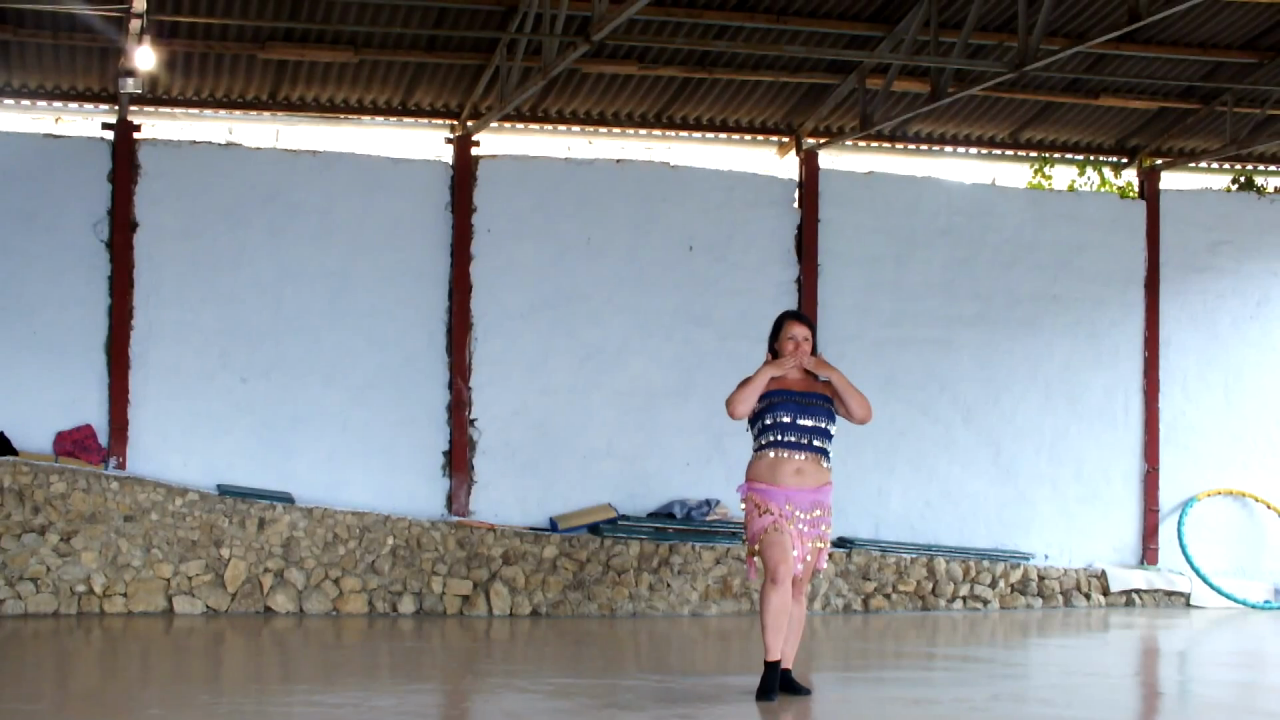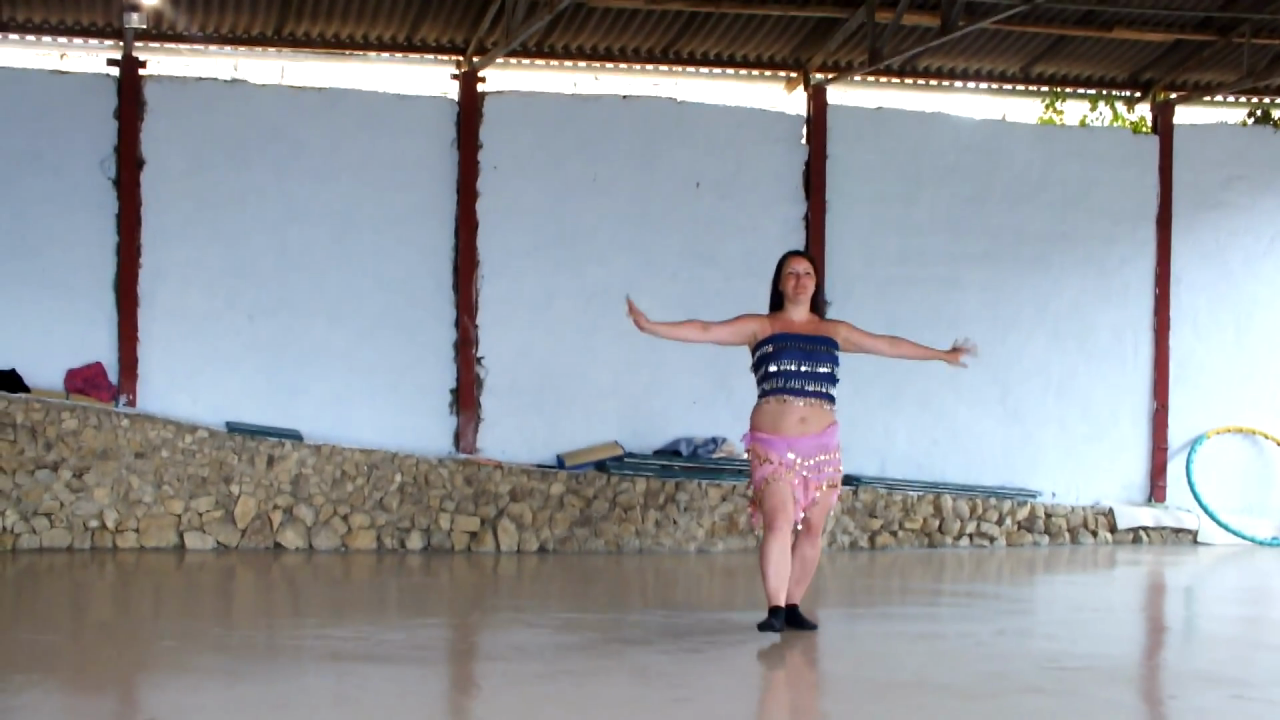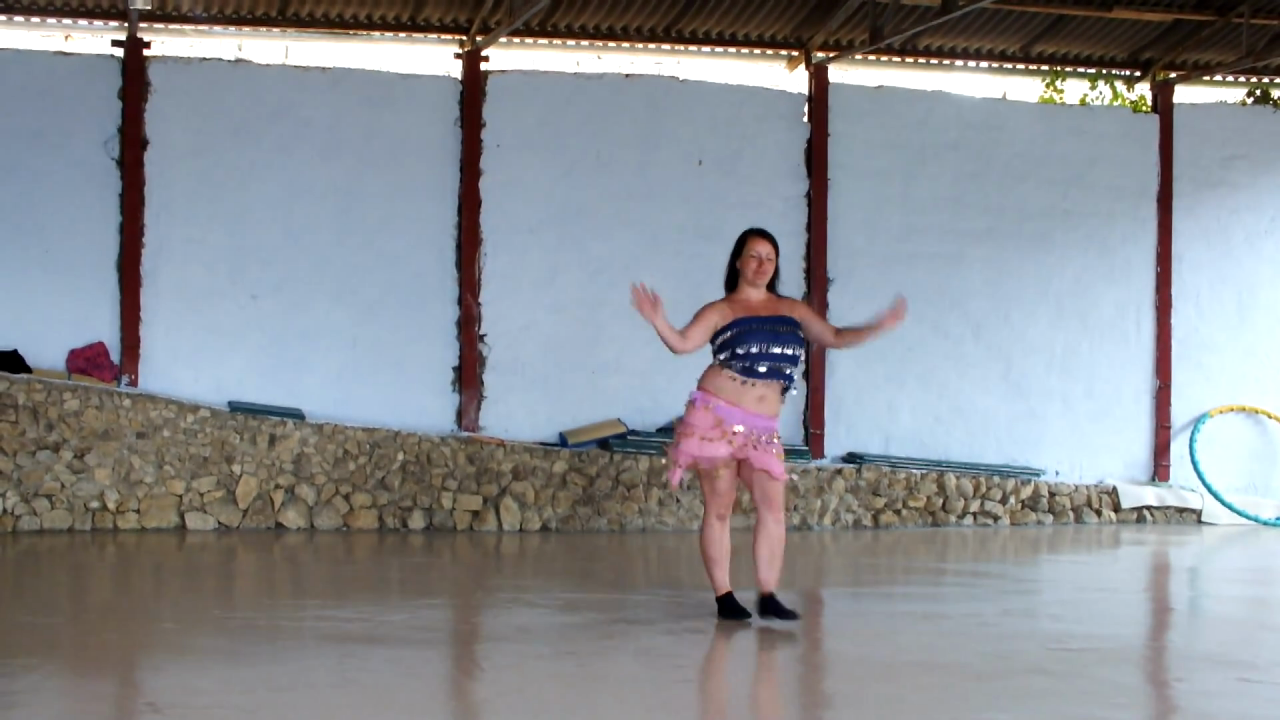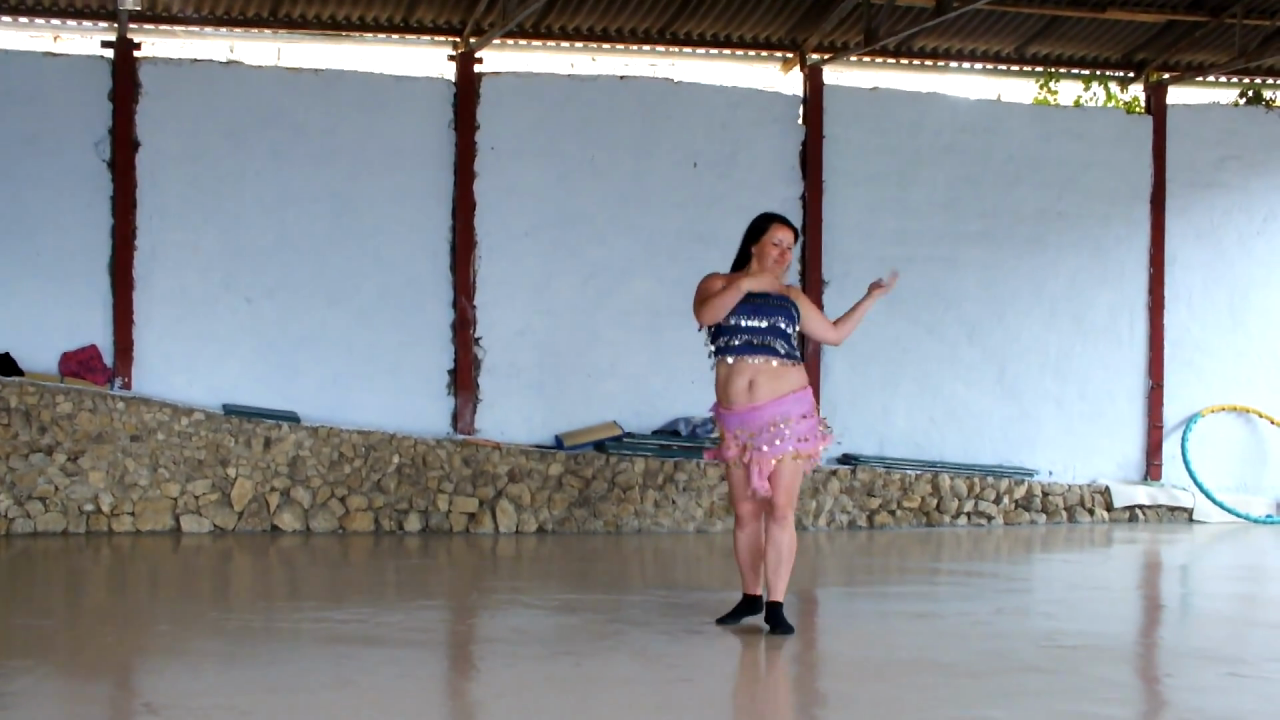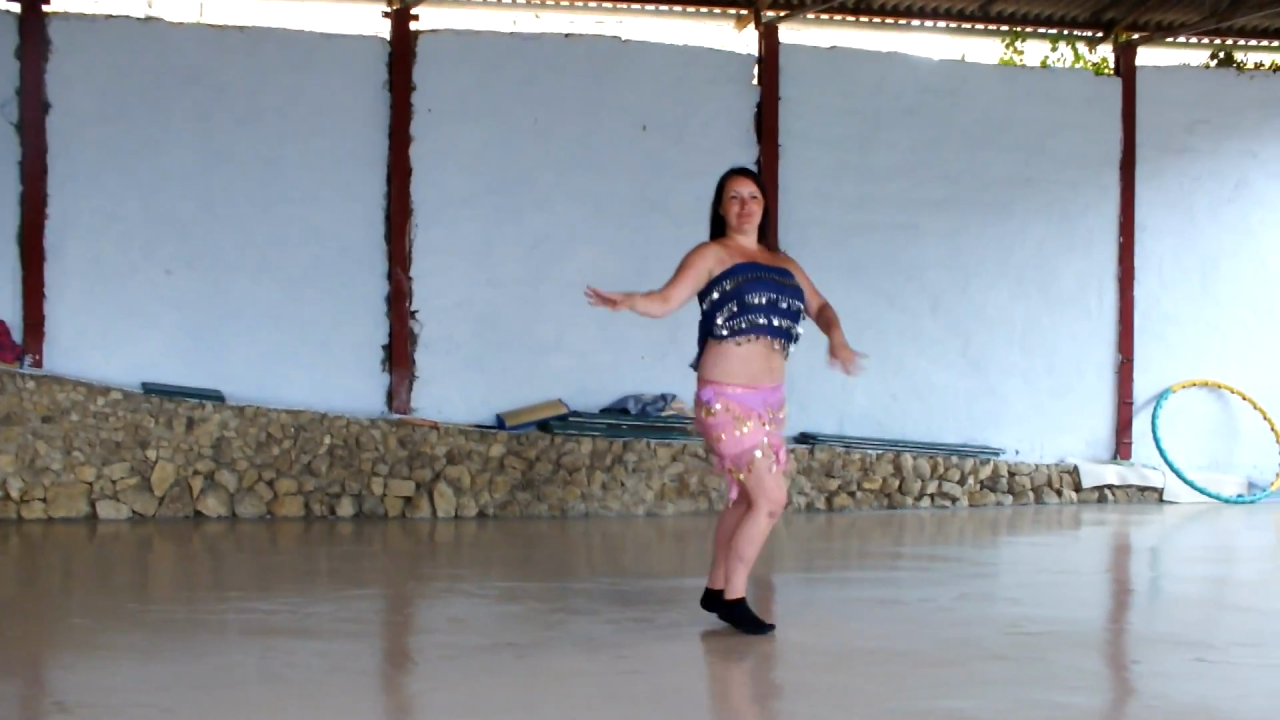
dt=1s
person 1, frame 1
left shoulder: (825, 388)
right shoulder: (760, 384)
left elbow: (864, 414)
right elbow: (735, 409)
left wrist: (833, 373)
right wrist: (767, 370)
left hip: (814, 499)
right hip: (768, 496)
left knee: (798, 587)
right knee: (779, 574)
left ankle: (785, 671)
right ankle: (771, 668)
person 1, frame 2
left shoulder: (834, 330)
right shoulder: (759, 327)
left elbow: (888, 345)
right elbow: (704, 331)
left wrist: (941, 354)
right wrist: (651, 326)
left hip: (821, 444)
right hip: (772, 443)
left knee: (811, 531)
right knee: (778, 523)
left ankle: (791, 607)
right ankle: (774, 610)
person 1, frame 3
left shoulder: (792, 311)
right shoulder: (721, 311)
left elbow: (835, 337)
right elbow: (682, 343)
left wrist: (876, 328)
right wrist: (657, 321)
left hip: (760, 428)
right hip: (715, 416)
left knee: (774, 504)
right knee: (719, 508)
left ankle: (769, 596)
right ankle: (723, 596)
person 1, frame 4
left shoulder: (791, 297)
right shoulder: (718, 282)
left elbow: (834, 334)
right elbow: (705, 315)
left wrist: (870, 298)
right wrist: (745, 283)
left hip: (789, 412)
right hip: (739, 419)
left knee: (781, 512)
right knee: (747, 513)
left ankle: (774, 606)
right ankle: (752, 594)
person 1, frame 5
left shoulder: (784, 263)
right shoulder: (712, 254)
left elbow: (822, 309)
right elbow: (663, 303)
left wrist: (837, 338)
right wrist: (627, 300)
left hip: (766, 399)
right hip: (729, 398)
left knee: (748, 502)
right knee: (770, 501)
left ankle: (715, 591)
right ankle: (734, 600)
